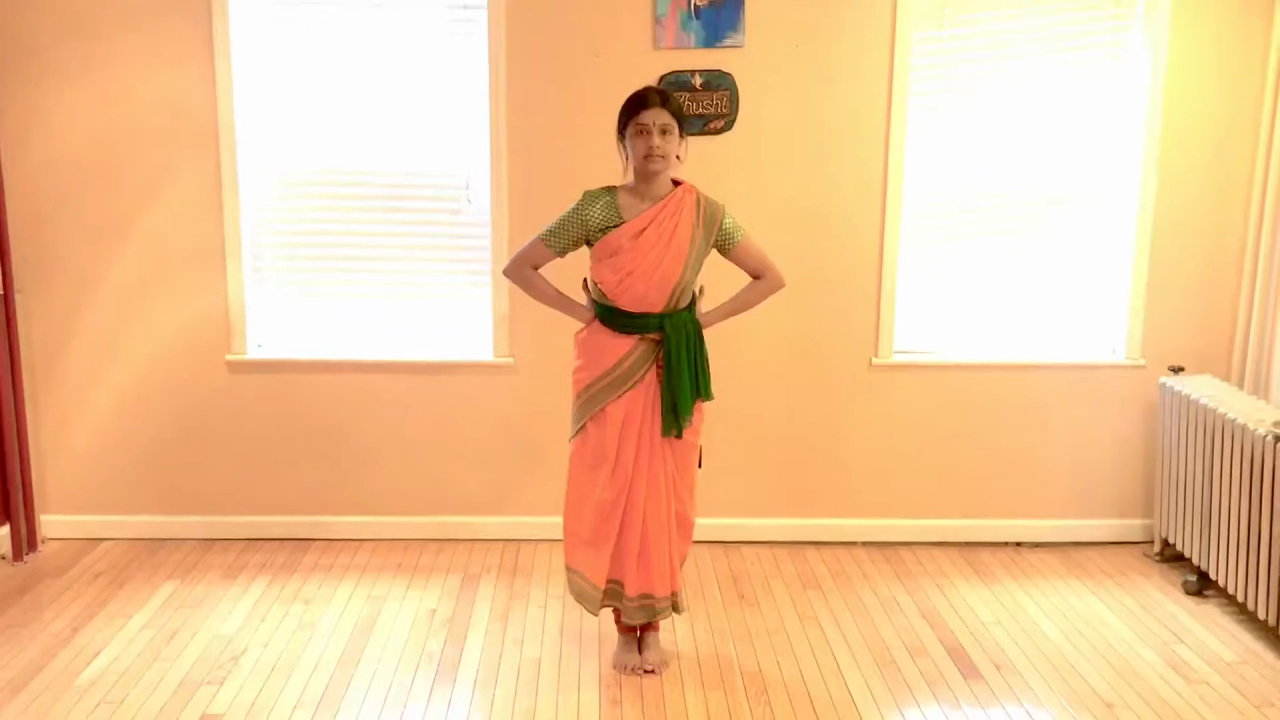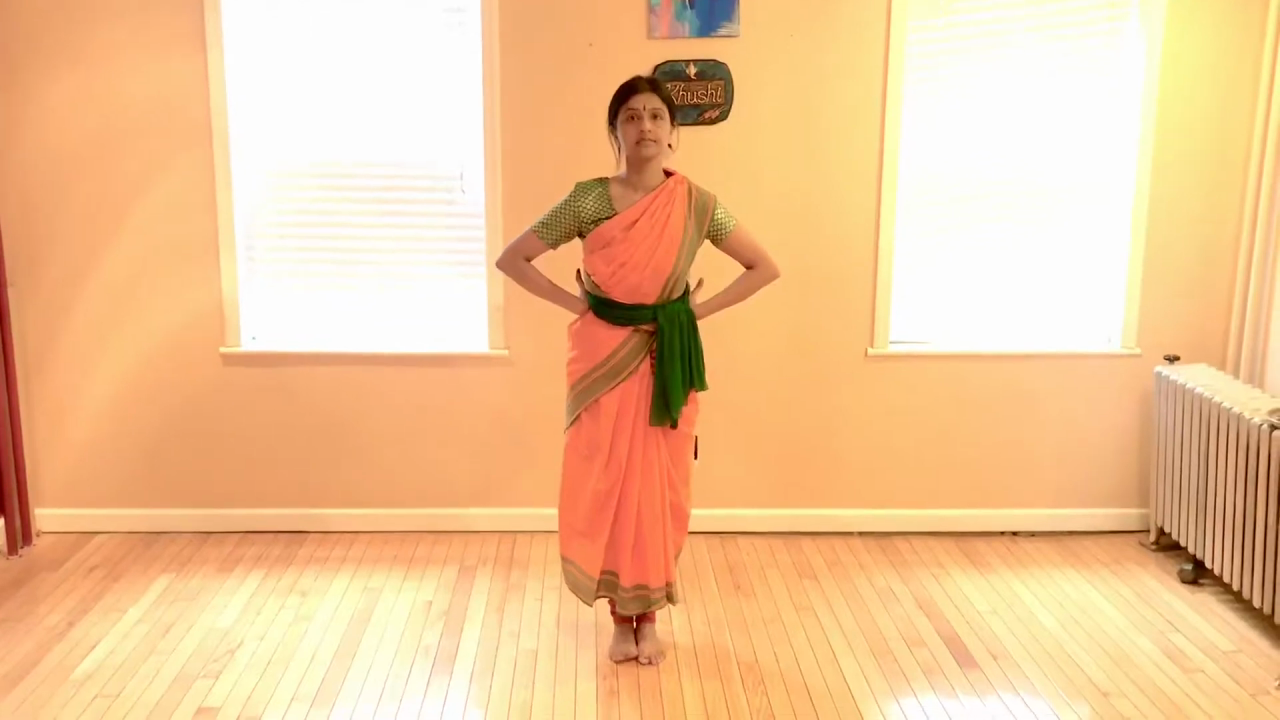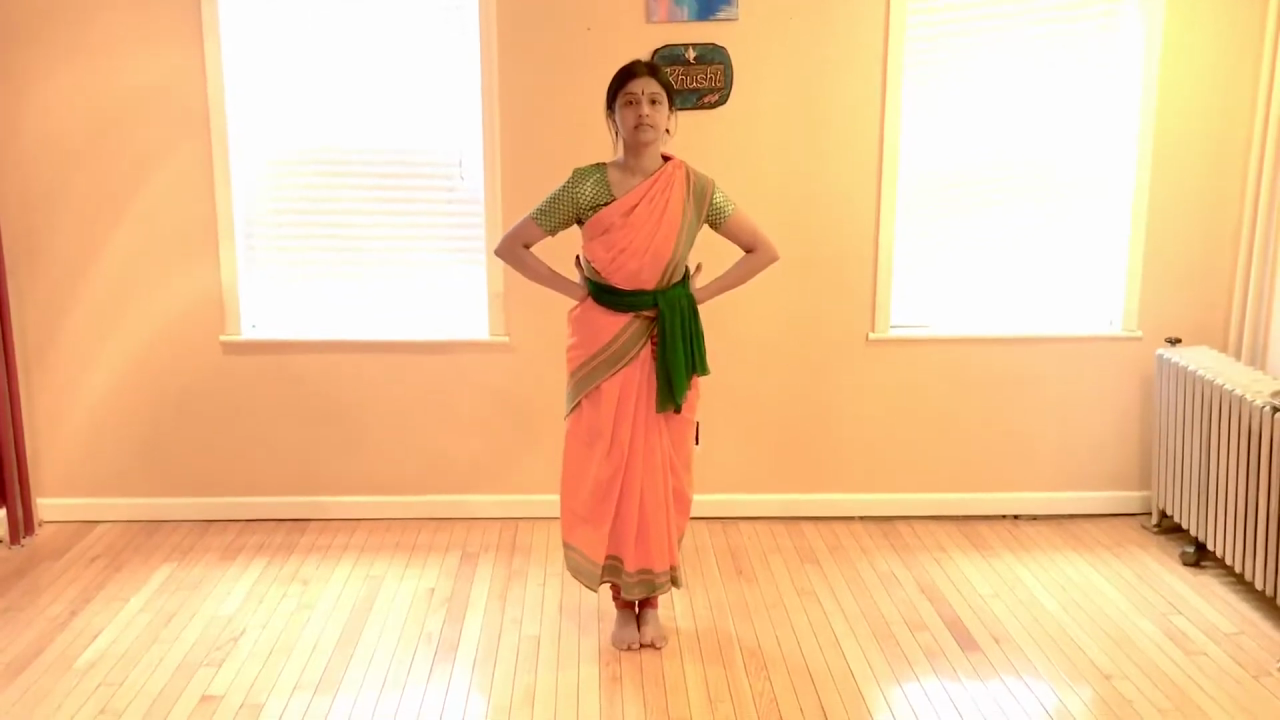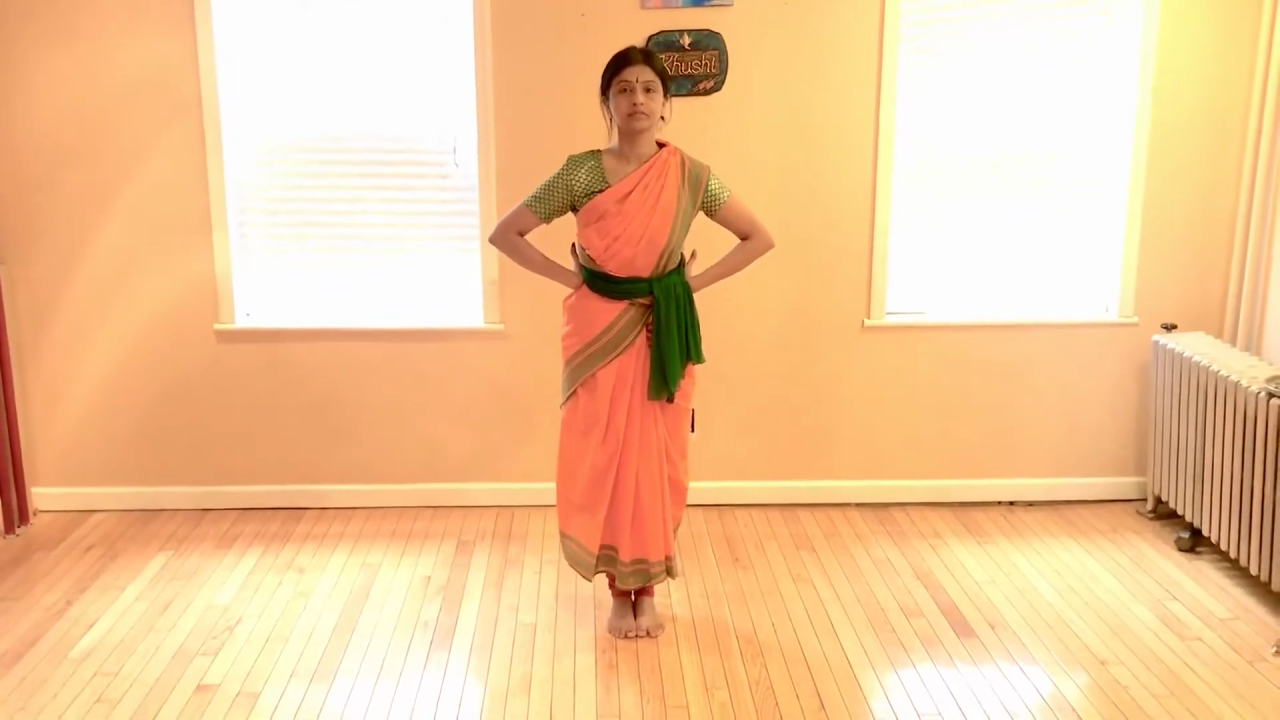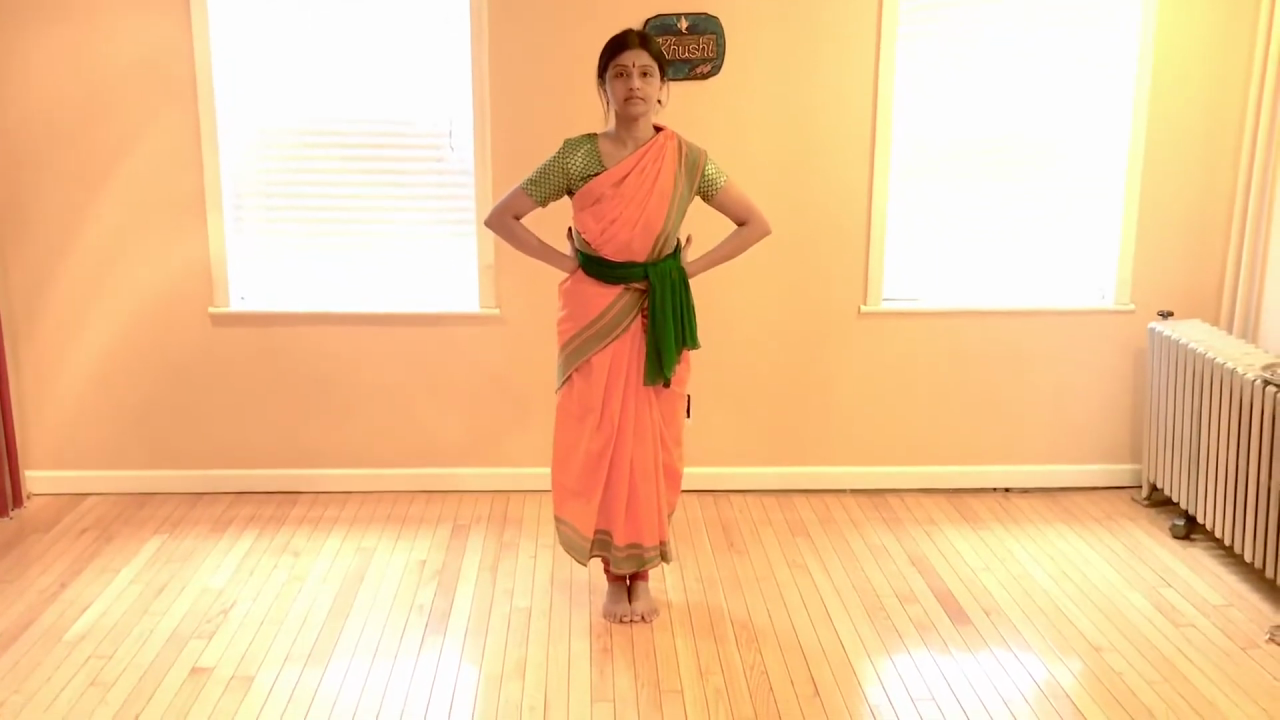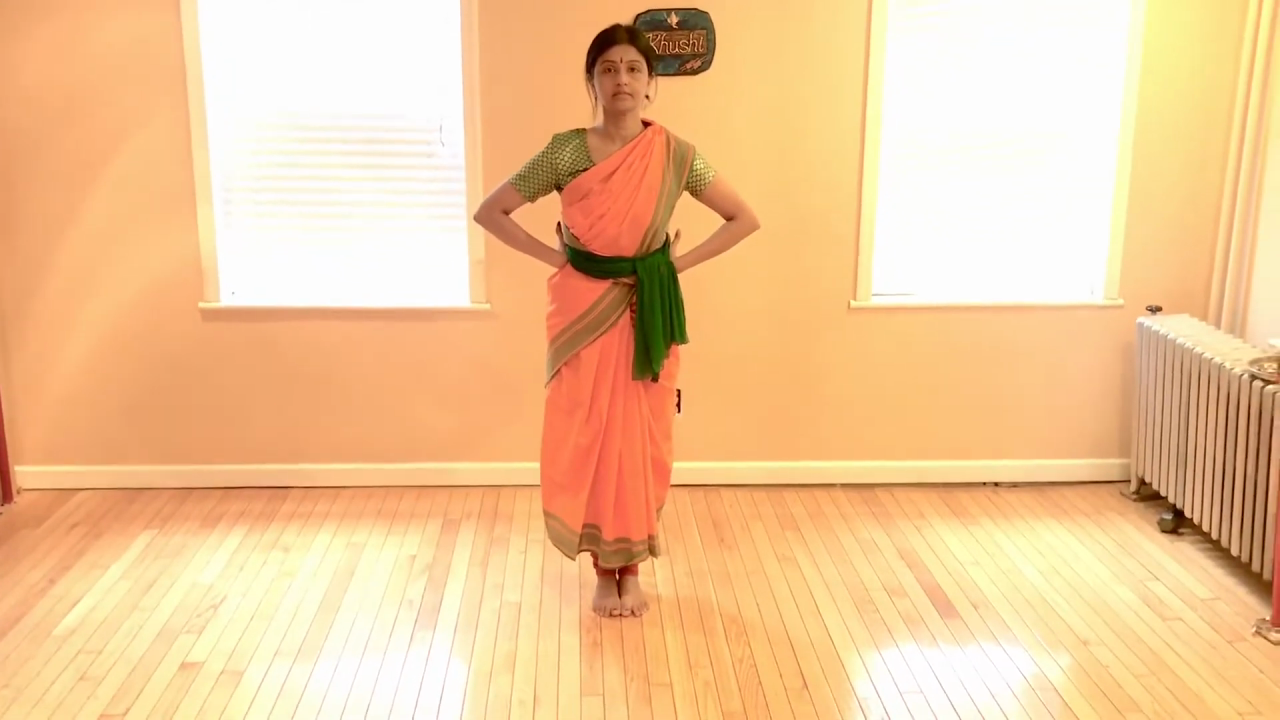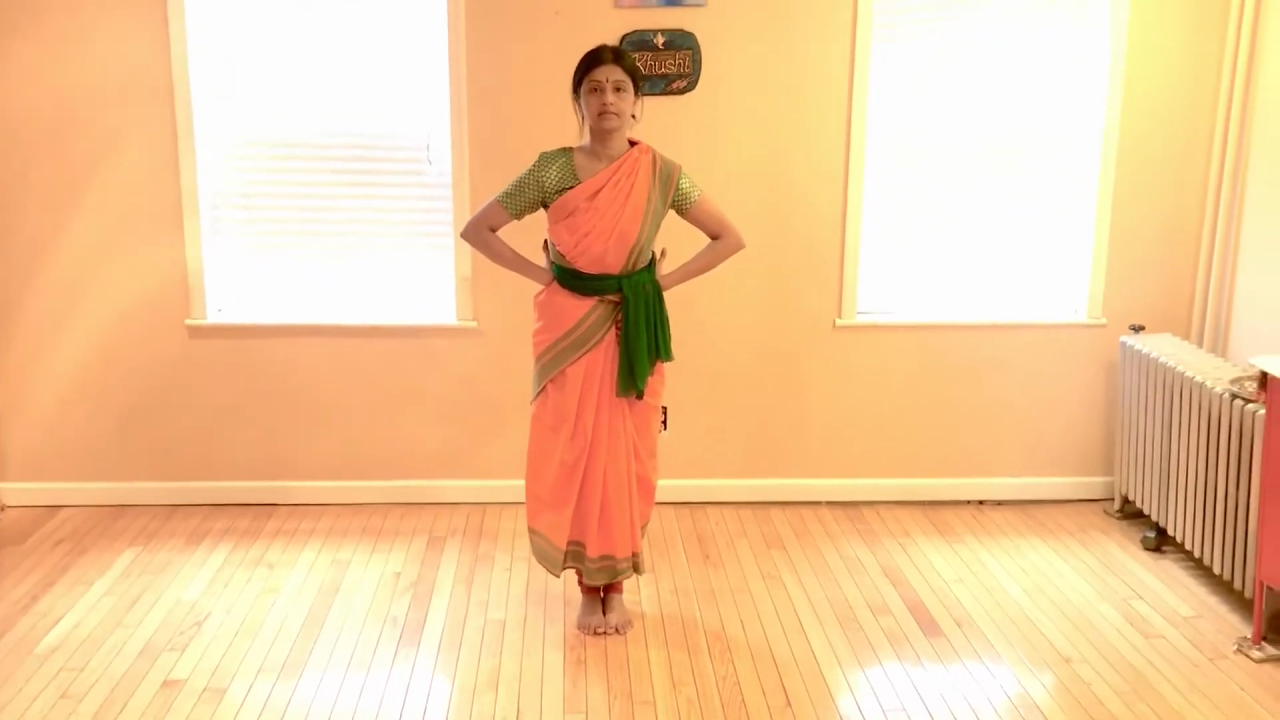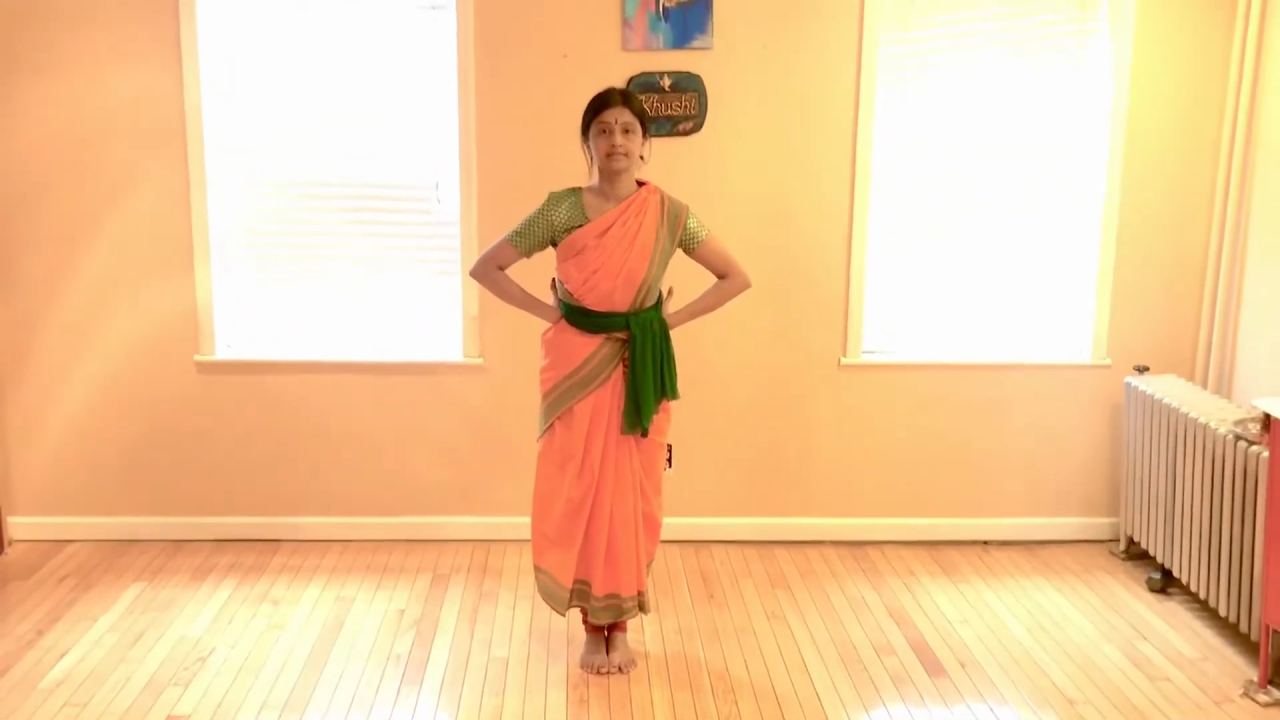
dt=0.5s
person 1, frame 1
left shoulder: (705, 214)
right shoulder: (595, 209)
left elbow: (770, 277)
right elbow: (518, 266)
left wrist: (706, 318)
right wrist: (581, 311)
left hip: (673, 369)
right hip: (610, 366)
left knee: (664, 494)
right knee: (612, 494)
left ankle: (653, 625)
right ankle: (624, 626)
person 1, frame 2
left shoulder: (697, 204)
right shoulder: (587, 199)
left elbow: (764, 268)
right elbow: (511, 258)
left wrist: (700, 309)
right wrist: (575, 302)
left hip: (667, 360)
right hip: (603, 358)
left knee: (659, 485)
right knee: (606, 484)
left ankle: (648, 615)
right ankle: (620, 617)
person 1, frame 3
left shoulder: (695, 188)
right shoulder: (586, 185)
left elbow: (763, 250)
right elbow: (510, 246)
left wrist: (700, 294)
right wrist: (575, 289)
left hip: (667, 345)
right hip: (604, 343)
left knee: (661, 470)
right knee: (607, 470)
left ankle: (652, 600)
right ankle: (623, 603)
person 1, frame 4
left shoulder: (690, 175)
right shoulder: (580, 173)
left elbow: (758, 238)
right elbow: (504, 233)
left wrist: (696, 281)
right wrist: (569, 277)
left hip: (662, 333)
right hip: (599, 331)
left knee: (656, 459)
right knee: (603, 458)
left ankle: (648, 588)
right ankle: (620, 591)
person 1, frame 5
left shoulder: (687, 160)
right shoulder: (577, 156)
left elbow: (756, 223)
right elbow: (500, 216)
left wrist: (693, 267)
right wrist: (565, 262)
left hip: (658, 318)
right hip: (595, 316)
left knee: (651, 443)
right knee: (599, 443)
left ankle: (642, 573)
right ankle: (614, 575)
person 1, frame 6
left shoulder: (675, 155)
right shoulder: (565, 152)
left elbow: (744, 219)
right elbow: (489, 212)
left wrist: (680, 262)
right wrist: (554, 257)
left hip: (647, 312)
right hip: (583, 310)
left knee: (640, 437)
right knee: (588, 437)
left ankle: (632, 567)
right ankle: (604, 570)
person 1, frame 7
left shoulder: (662, 174)
right shoulder: (551, 169)
left elbow: (729, 238)
right elbow: (476, 229)
left wrist: (666, 280)
right wrist: (540, 273)
left hip: (632, 330)
right hip: (569, 328)
left knee: (625, 456)
right knee: (573, 455)
left ankle: (616, 585)
right ankle: (588, 587)
person 1, frame 8
left shoulder: (668, 214)
right shoulder: (561, 209)
left elbow: (735, 278)
right elbow: (485, 268)
left wrist: (673, 318)
right wrist: (547, 311)
left hip: (639, 369)
right hip: (576, 366)
left knee: (630, 493)
right knee: (578, 492)
left ankle: (620, 625)
right ankle: (591, 626)
